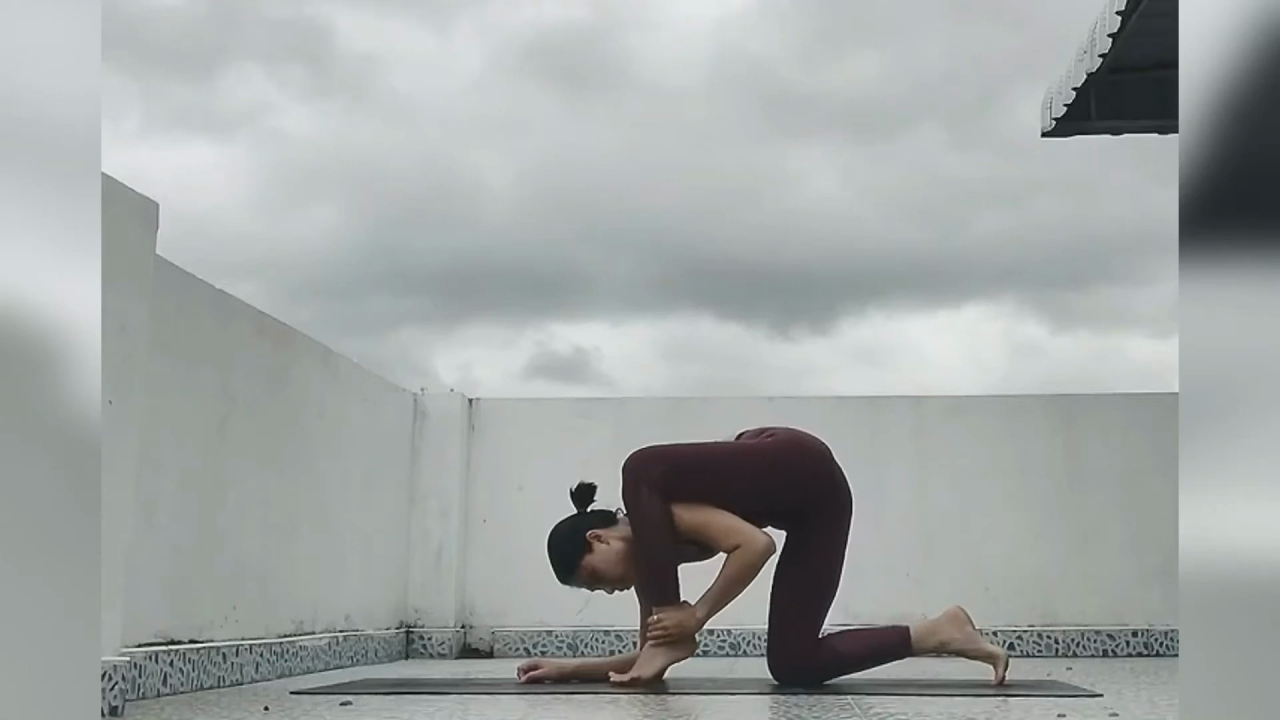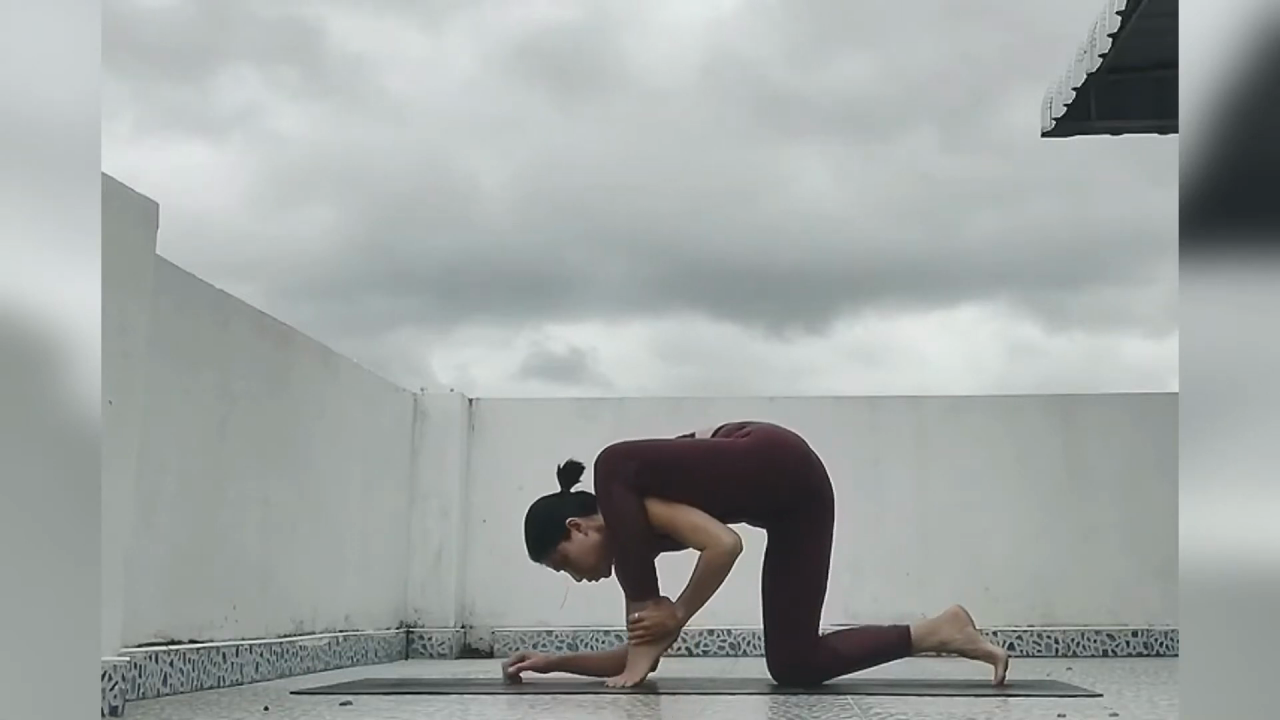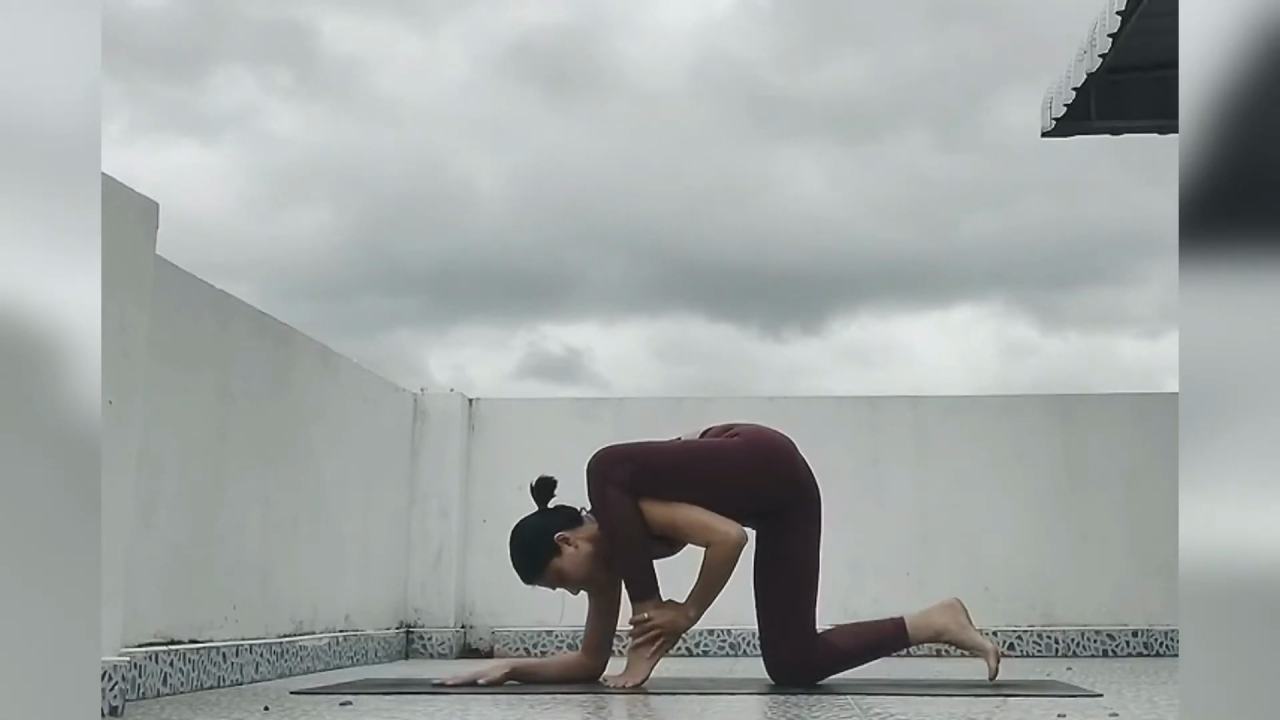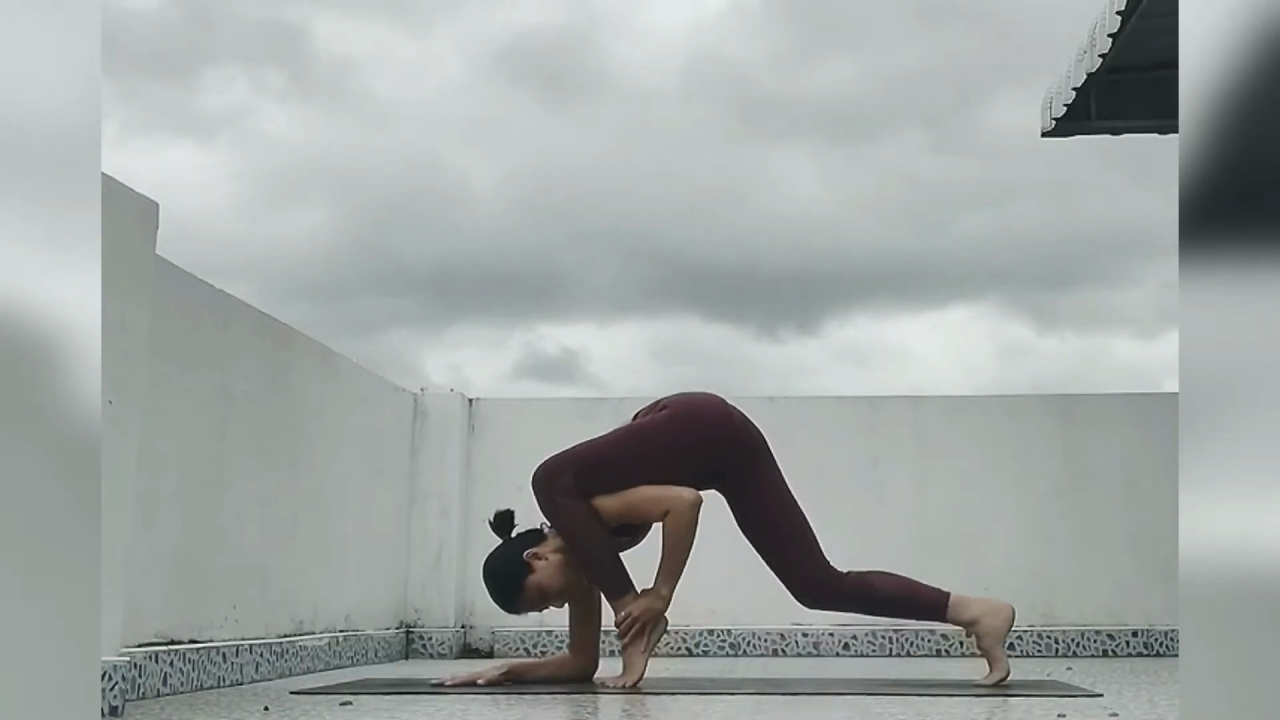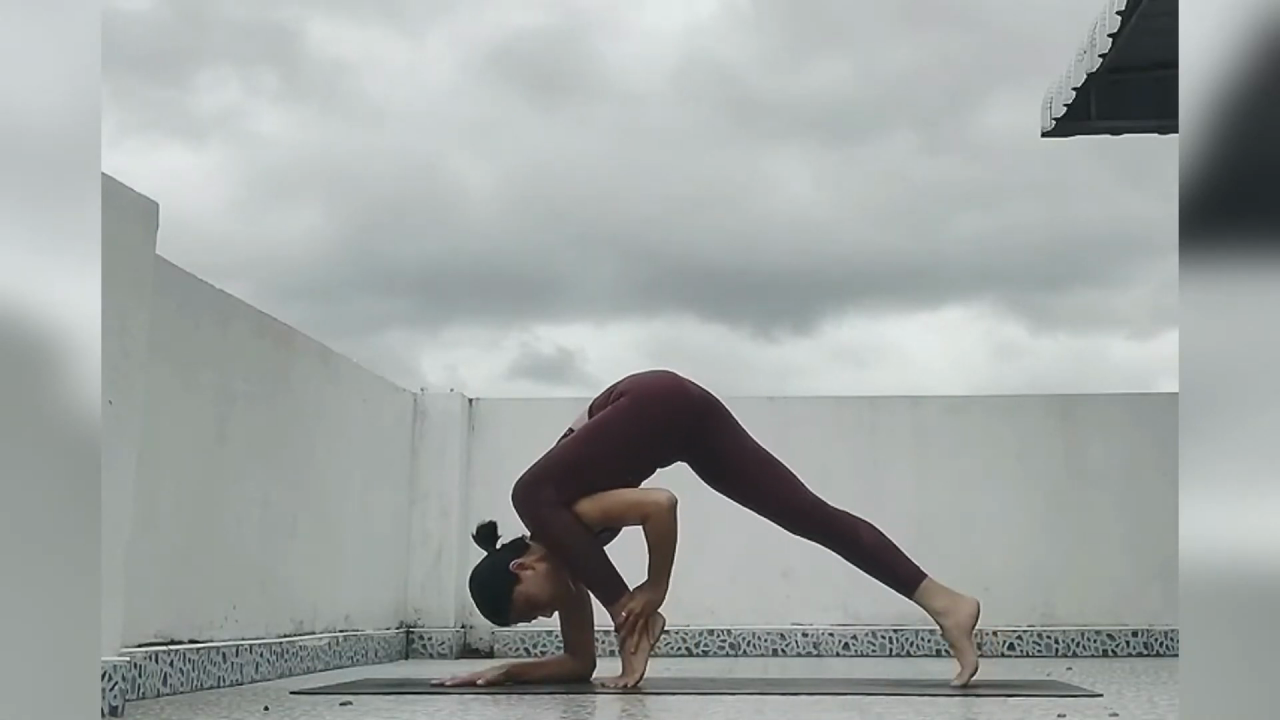
dt=1s
person 1, frame 1
left shoulder: (646, 483)
right shoulder: (648, 553)
left elbow: (756, 545)
right elbow: (650, 660)
left wrist: (695, 617)
right wrist: (569, 668)
left hip: (806, 471)
right hip: (817, 505)
left knee: (641, 469)
right knee: (793, 665)
right ankle: (941, 633)
person 1, frame 2
left shoulder: (626, 499)
right shoulder: (631, 539)
left elbow: (724, 545)
right elbow: (637, 661)
left wrist: (675, 616)
right wrist: (555, 661)
left hip: (784, 466)
right hip: (798, 497)
left knee: (612, 464)
right knee: (795, 665)
right ankle: (942, 632)
person 1, frame 3
left shoulder: (616, 496)
right shoulder: (605, 553)
left elbow: (729, 537)
right elbow: (589, 662)
left wrist: (686, 614)
right wrist: (511, 668)
left hip: (772, 467)
right hip: (778, 498)
right knee: (794, 665)
right ankle: (935, 623)
person 1, frame 4
left shoulder: (560, 490)
right shoulder: (577, 552)
left elbow: (684, 503)
right elbow: (581, 662)
left wrist: (660, 596)
right wrist: (509, 670)
left hip: (714, 432)
right hip: (713, 454)
right knee: (820, 585)
right ankle: (973, 612)
person 1, frame 5
left shoulder: (538, 503)
right shoulder: (559, 550)
left elbow: (661, 504)
right elbow: (580, 661)
left wrist: (655, 590)
right wrist: (508, 670)
left hip: (668, 406)
right hip: (673, 420)
right knee: (810, 516)
right ankle: (944, 602)
